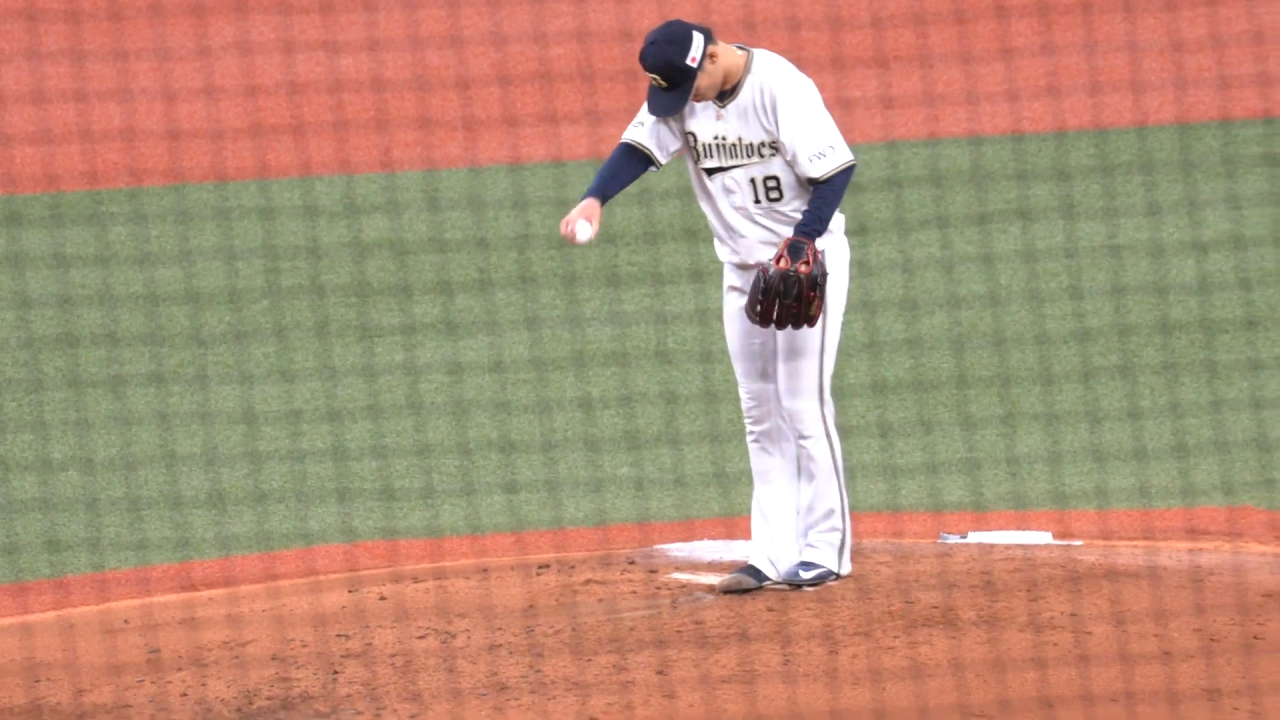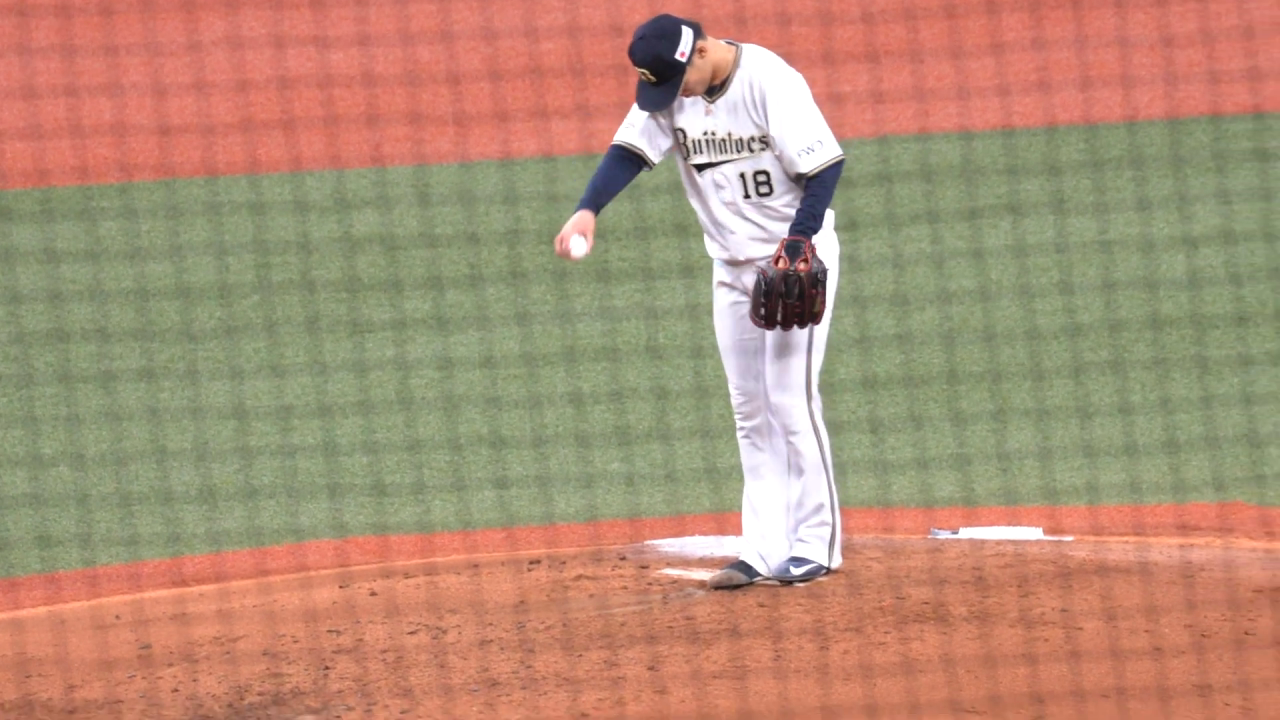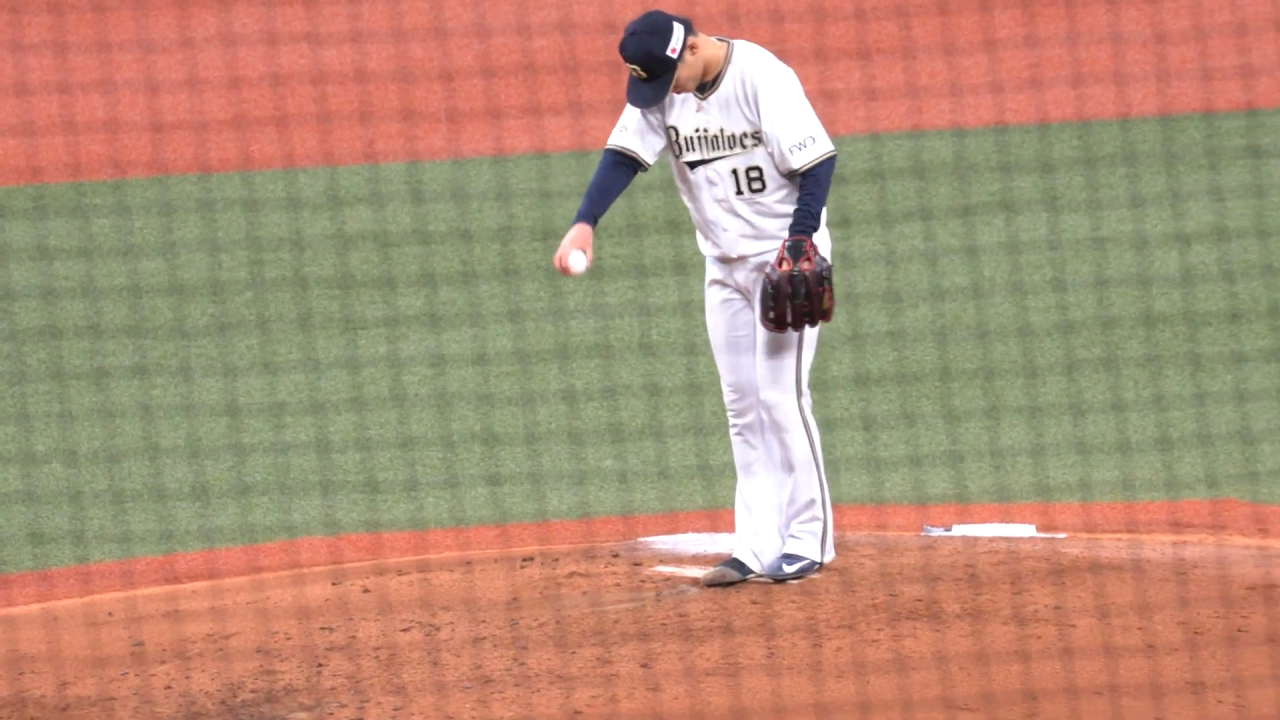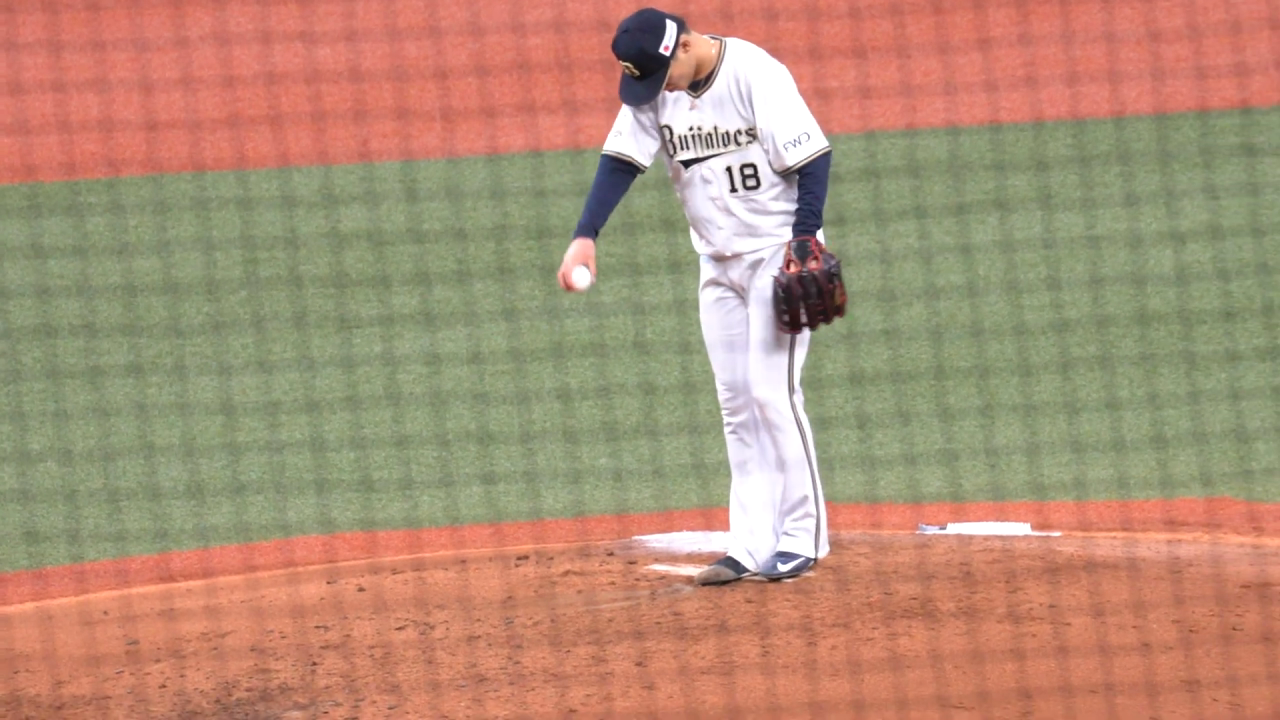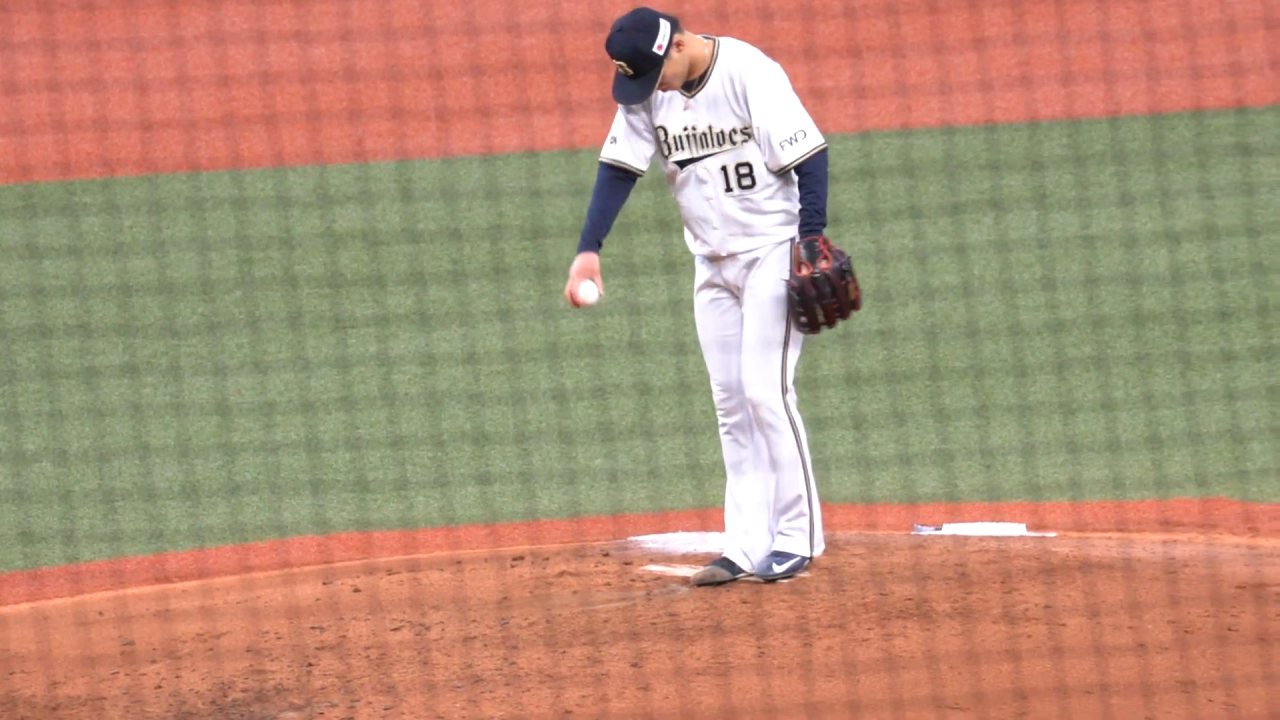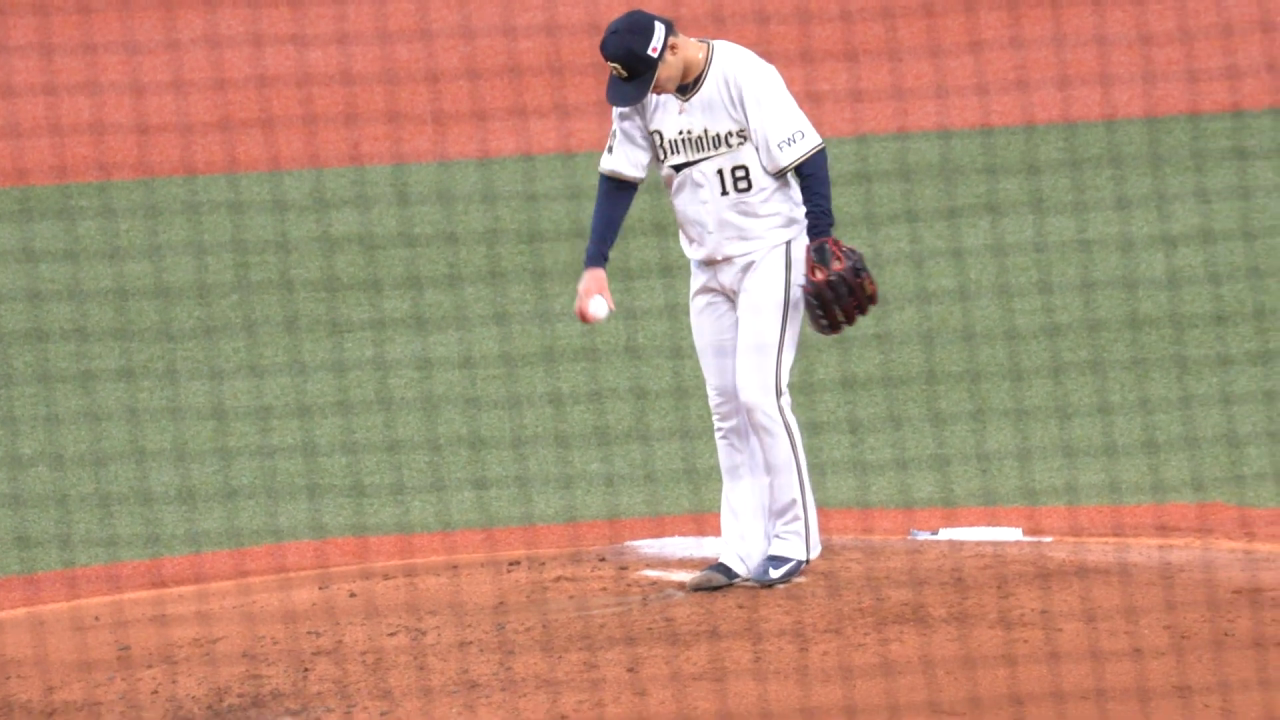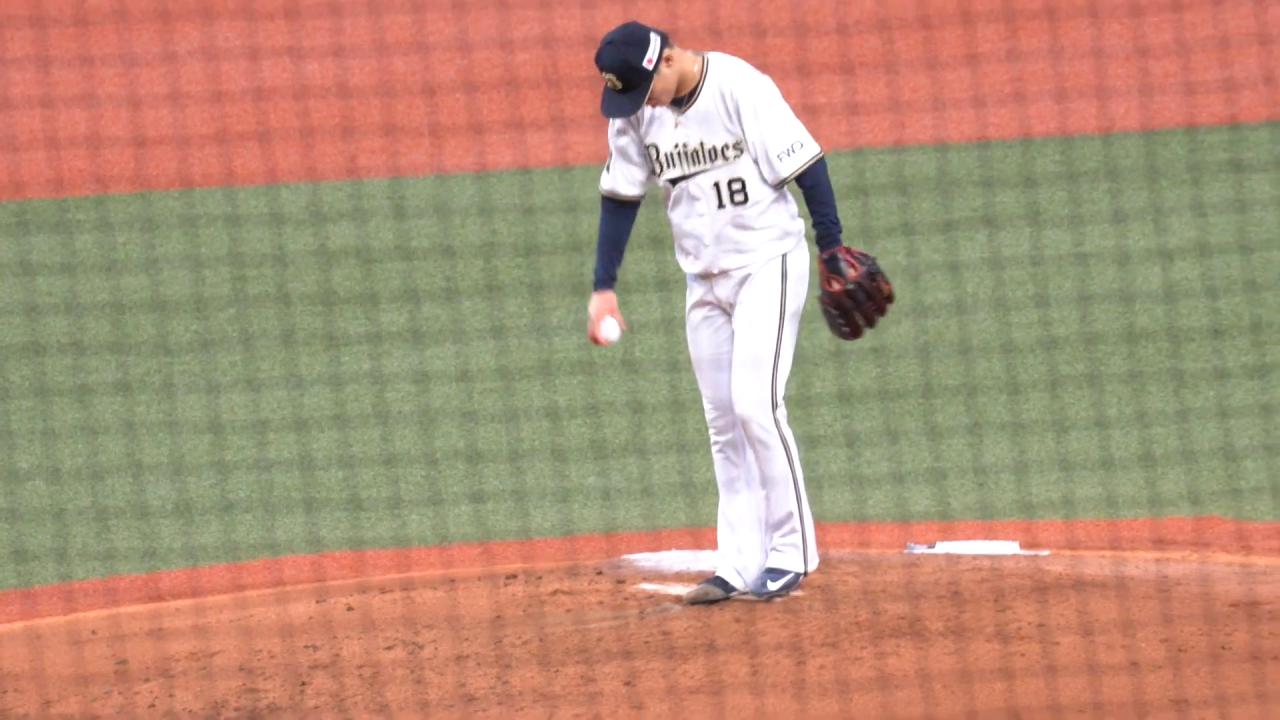
dt=0.1s
person 1, frame 1
left shoulder: (782, 86)
right shoulder: (679, 92)
left elbow: (837, 169)
right elbow: (639, 148)
left wrist: (800, 243)
right wrist: (594, 198)
right hip: (741, 268)
left knee: (803, 406)
right knee: (760, 412)
left ankle: (825, 550)
right ankle: (774, 554)
person 1, frame 2
left shoulder: (771, 80)
right shoulder: (667, 89)
left elbow: (826, 164)
right elbow: (630, 152)
left wrist: (798, 244)
right wrist: (587, 211)
right hip: (730, 265)
left knee: (790, 399)
right knee: (750, 408)
left ankle: (814, 545)
right ankle: (765, 551)
person 1, frame 3
left shoulder: (762, 76)
right shoulder: (660, 86)
left elbow: (819, 161)
right elbow: (624, 154)
left wrist: (798, 243)
right wrist: (584, 222)
left hip: (789, 252)
right hip: (723, 262)
left knee: (780, 396)
right knee: (742, 405)
left ankle: (806, 541)
right ankle: (758, 548)
person 1, frame 4
left shoulder: (756, 74)
right shoulder: (650, 88)
left elbow: (814, 157)
right elbow: (621, 161)
left wrist: (805, 244)
right wrist: (586, 236)
left hip: (780, 250)
right hip: (717, 261)
left knee: (770, 392)
right knee: (736, 402)
left ankle: (802, 536)
right ankle: (753, 546)
person 1, frame 5
left shoulder: (750, 73)
right shoulder: (646, 89)
left elbow: (811, 156)
right elbow: (618, 167)
left wrist: (811, 243)
right wrist: (589, 248)
left hip: (777, 249)
right hip: (712, 261)
left knee: (764, 391)
right knee: (732, 403)
left ankle: (797, 535)
right ankle: (749, 546)
person 1, frame 6
left shoulder: (745, 76)
right shoulder: (638, 96)
left elbow: (808, 155)
right elbow: (617, 178)
left wrist: (822, 244)
right wrist: (595, 264)
left hip: (771, 253)
right hip: (707, 264)
left knee: (759, 395)
right knee: (726, 406)
left ankle: (793, 539)
right ankle: (735, 552)
person 1, frame 7
left shoulder: (744, 89)
right shoulder: (634, 112)
left elbow: (805, 165)
right elbow: (620, 197)
left wrist: (834, 250)
right wrist: (604, 286)
left hip: (769, 267)
right hip: (704, 279)
left knee: (754, 408)
right knee: (723, 422)
left ankle: (790, 551)
right ankle: (740, 565)
